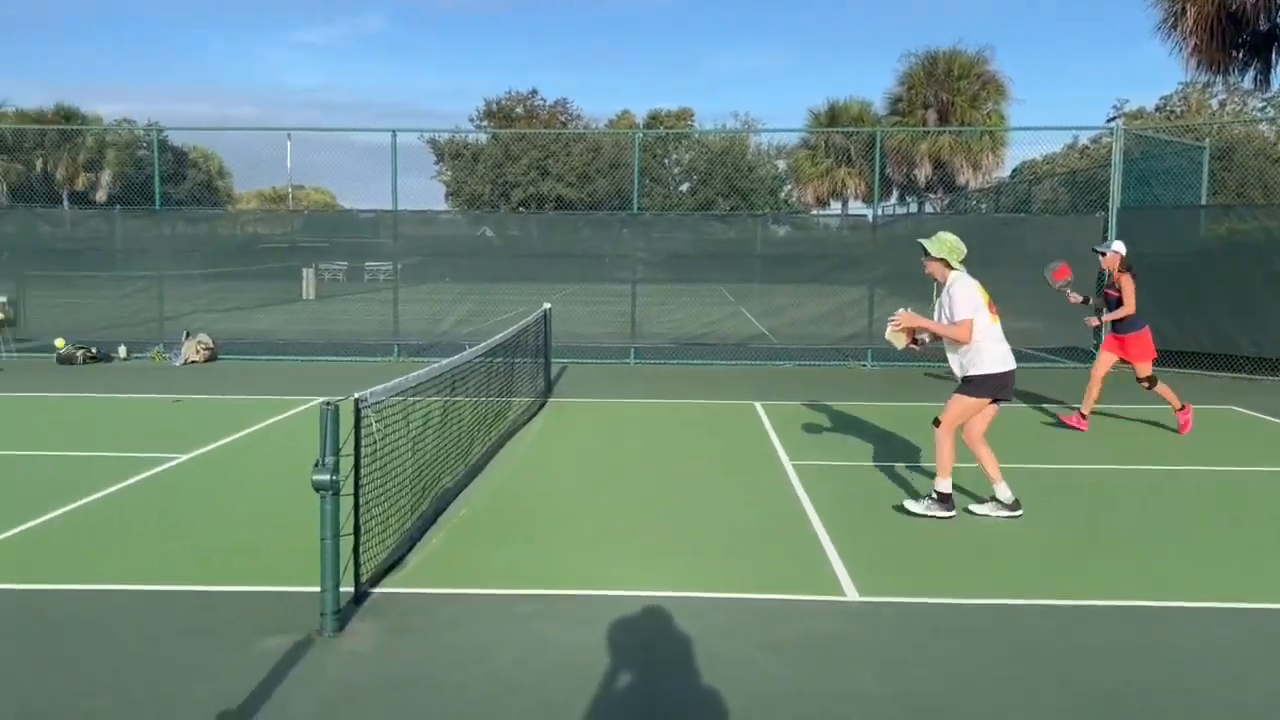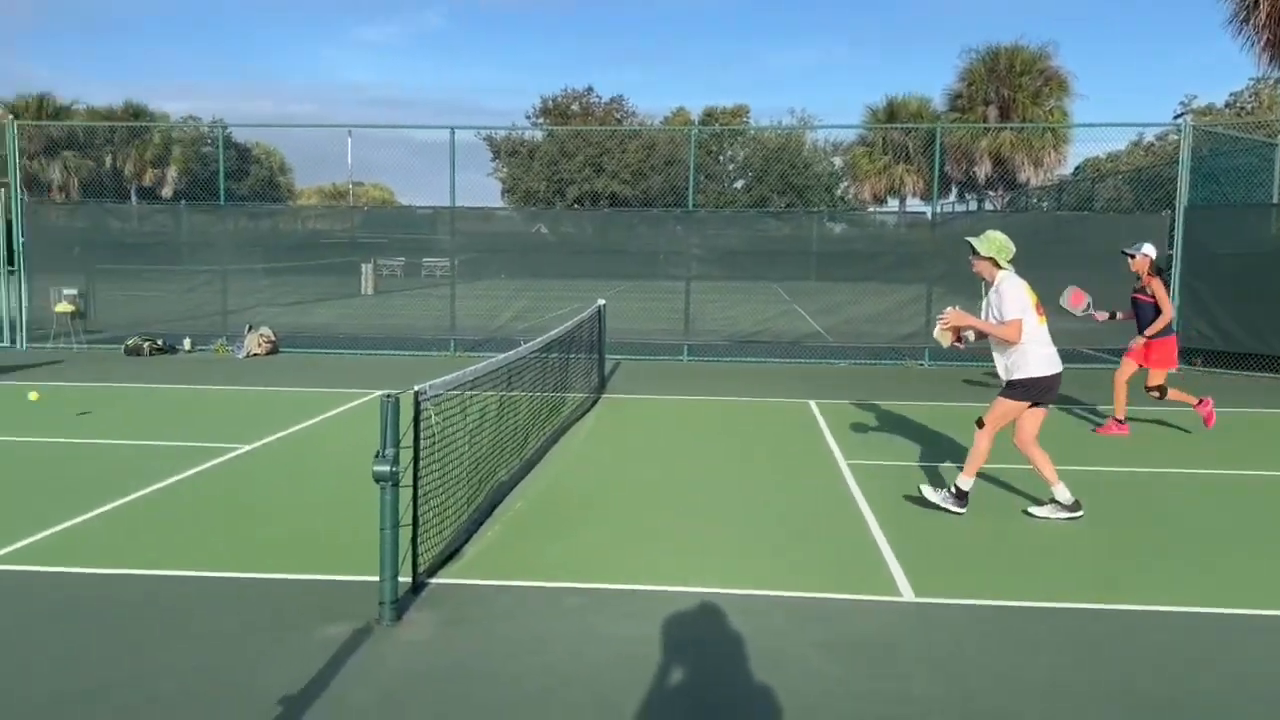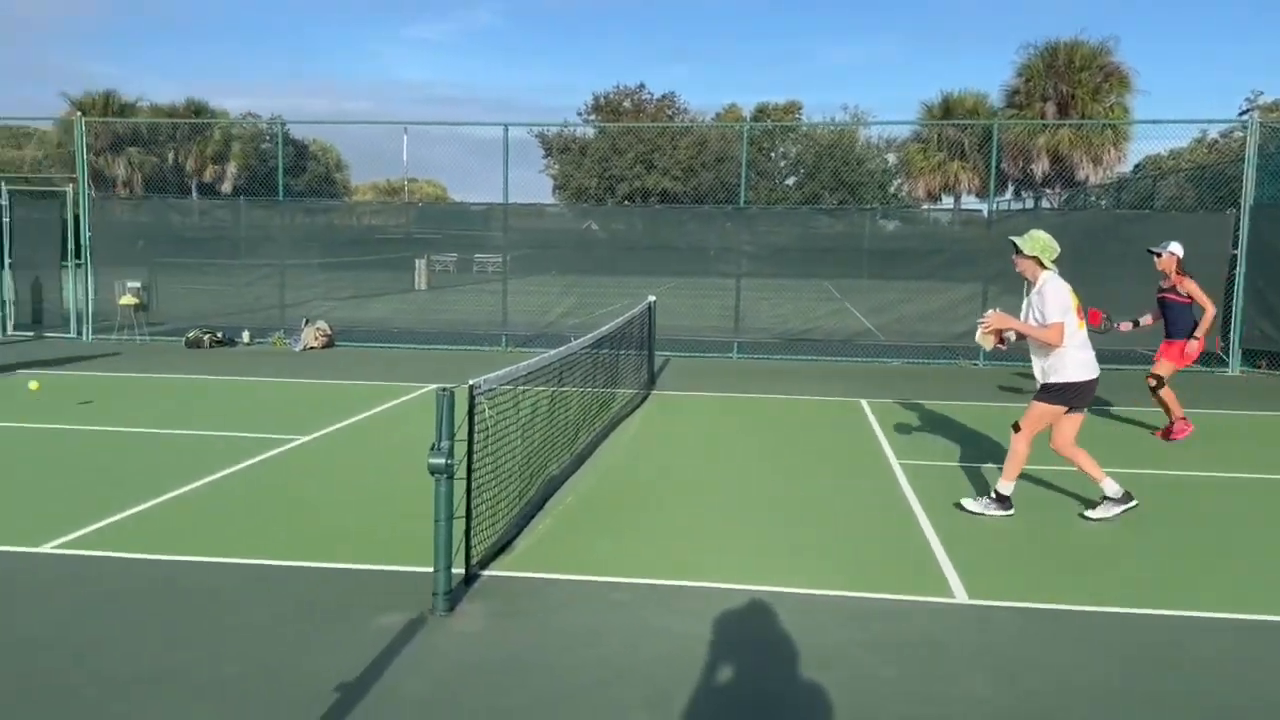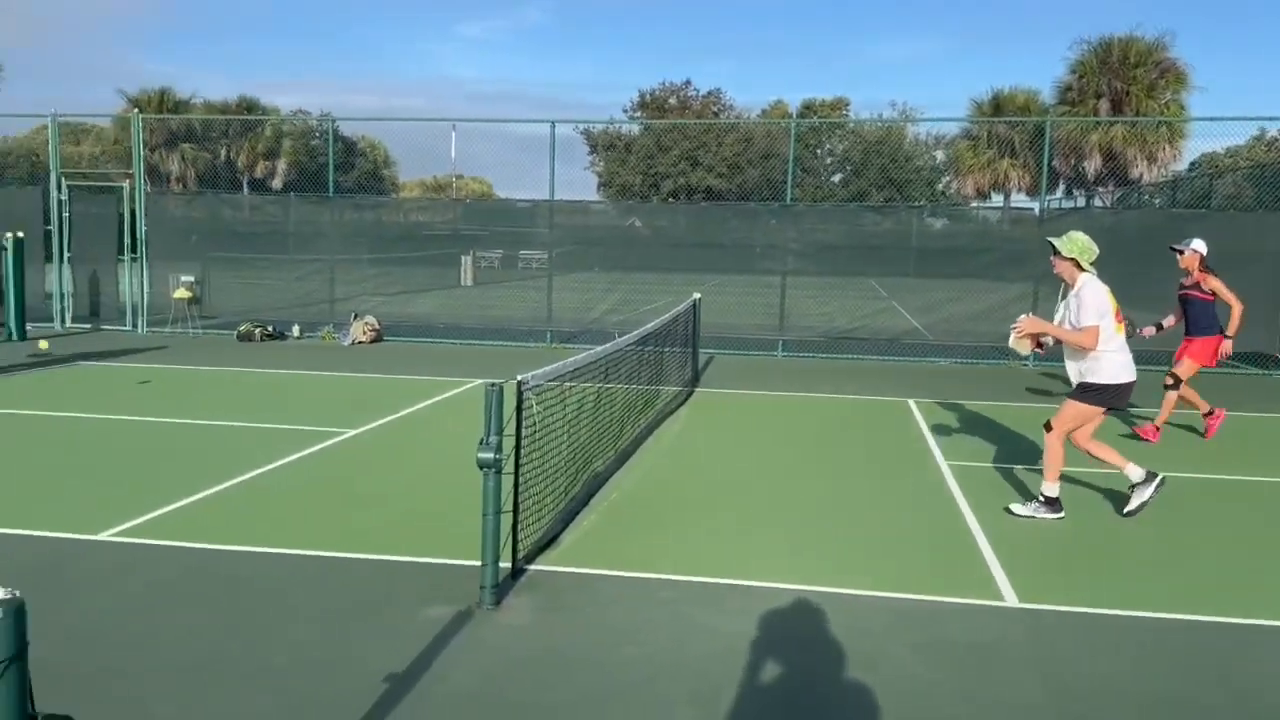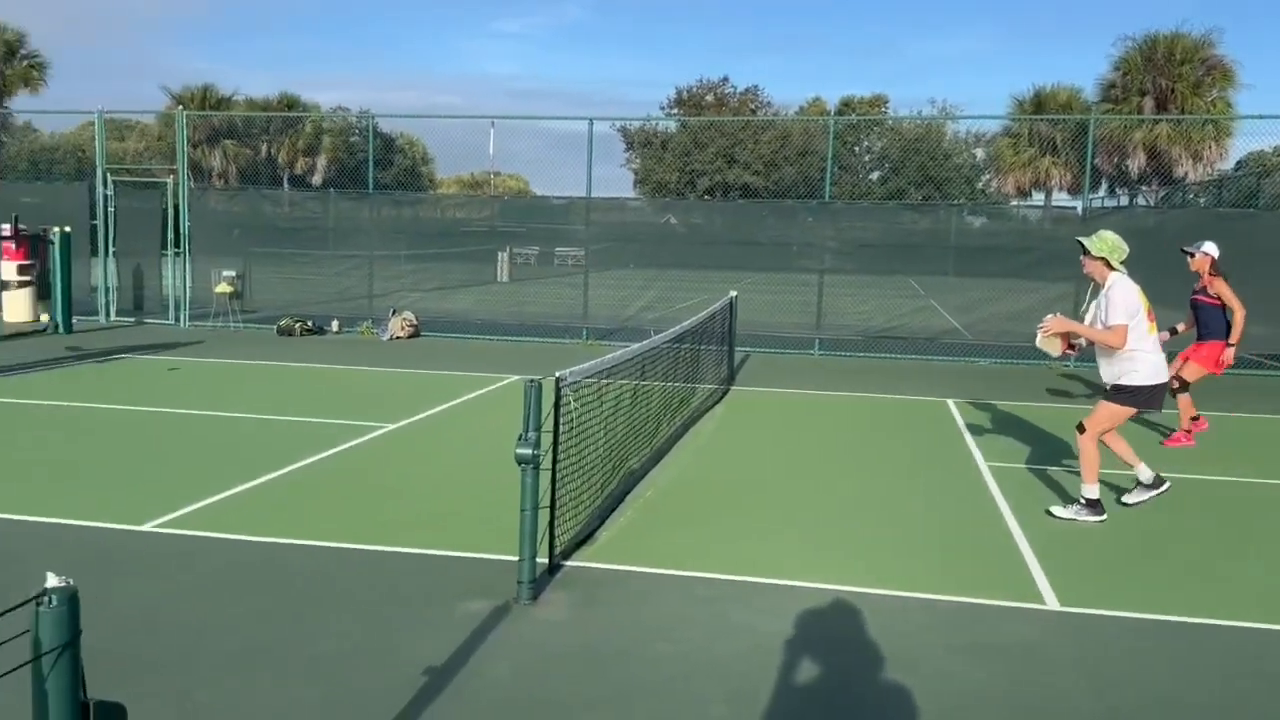
dt=0.1s
person 1, frame 1
left shoulder: (959, 286)
right shoulder: (954, 287)
left elbow: (963, 334)
right elbow: (949, 332)
left wrist: (920, 321)
right wrist: (919, 333)
left hip: (988, 371)
right hip: (990, 370)
left knee: (943, 427)
right knee: (972, 437)
left ankle: (942, 499)
right ankle: (1005, 500)
person 1, frame 2
left shoulder: (1008, 286)
right shoulder: (1002, 287)
left elbow: (1012, 334)
right elbow: (996, 331)
left wrist: (969, 319)
right wrist: (965, 330)
left hip: (1032, 374)
right hip: (1038, 373)
left knee: (984, 428)
right knee: (1024, 440)
left ankle: (958, 495)
right ankle: (1066, 501)
person 1, frame 3
left shoulder: (1050, 288)
right shoulder: (1043, 288)
left elbow: (1054, 337)
right elbow: (1040, 332)
left wrist: (1011, 322)
right wrist: (1006, 331)
left hip: (1069, 377)
right hip: (1073, 376)
left knee: (1021, 432)
right knee: (1062, 444)
left ankle: (1001, 499)
right ankle: (1117, 495)
person 1, frame 4
left shoulder: (1089, 291)
right shoulder: (1081, 290)
left elbow: (1088, 340)
right elbow: (1077, 334)
left wrist: (1044, 326)
right wrist: (1042, 335)
left hip: (1106, 379)
right hip: (1108, 377)
left knee: (1053, 431)
right knee: (1079, 437)
left ankle: (1049, 502)
right ankle: (1141, 477)
person 1, frame 5
left shoulder: (1119, 290)
right shoulder: (1113, 288)
left elbow: (1116, 339)
right elbow: (1108, 335)
left wrist: (1072, 326)
right wrist: (1076, 338)
left hip: (1138, 380)
right hip: (1136, 377)
left knee: (1086, 432)
right knee: (1102, 430)
left ankle: (1091, 504)
right ankle: (1149, 478)
person 2, frame 1
left shoulder: (1125, 278)
right shoulder: (1111, 279)
left elbow: (1130, 308)
left wrist: (1100, 318)
right wrist: (1082, 299)
left hip: (1136, 335)
right hip: (1117, 336)
left knee: (1146, 380)
right knee: (1096, 372)
left ankle: (1182, 410)
right ankle: (1082, 417)
person 2, frame 2
left shoulder: (1155, 283)
right shoulder: (1138, 284)
left elbow: (1168, 314)
left wrist: (1144, 335)
right wrist: (1110, 315)
left hip: (1161, 342)
right hip: (1144, 342)
left knee: (1154, 389)
right knee: (1119, 378)
left ankle: (1201, 404)
right ankle: (1118, 423)
person 2, frame 3
left shoulder: (1185, 283)
right shoulder: (1162, 284)
left elbow: (1211, 309)
right elbow: (1157, 314)
left wrist: (1195, 338)
right wrist: (1132, 324)
left hip: (1187, 343)
right hip: (1170, 341)
left knee: (1153, 381)
right knee: (1157, 386)
left ankle: (1182, 421)
right ankle: (1175, 423)
person 2, frame 4
left shoulder: (1208, 280)
right shoulder: (1184, 281)
left elbow: (1237, 306)
left wrist: (1228, 337)
right wrist: (1157, 328)
left hip: (1207, 341)
right hip: (1190, 340)
left knee: (1171, 381)
right knee: (1178, 385)
left ankle: (1155, 429)
right ankle: (1212, 413)
person 2, frame 5
left shoulder: (1215, 284)
right shoulder: (1197, 285)
left elbow: (1239, 313)
left wrist: (1230, 345)
right wrist: (1170, 332)
left hip: (1216, 346)
right hip: (1202, 344)
left knee: (1178, 383)
right knee: (1169, 378)
left ankle: (1185, 434)
right ankle: (1195, 420)
